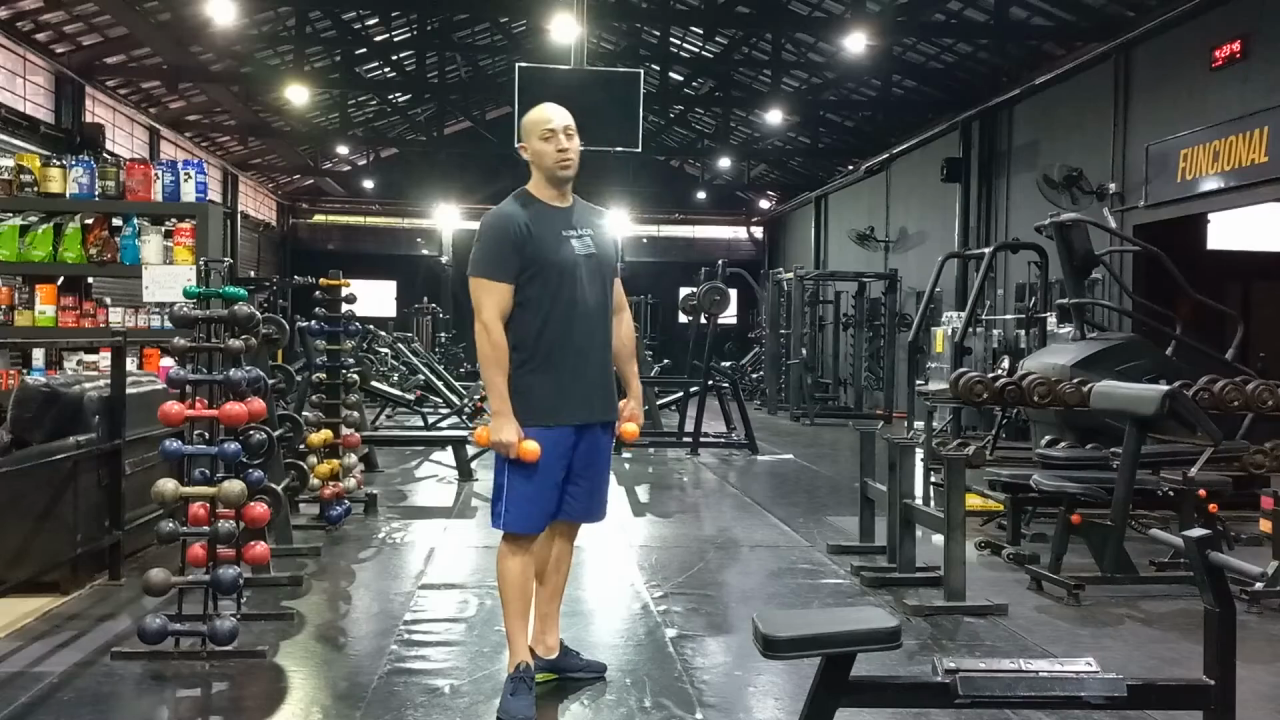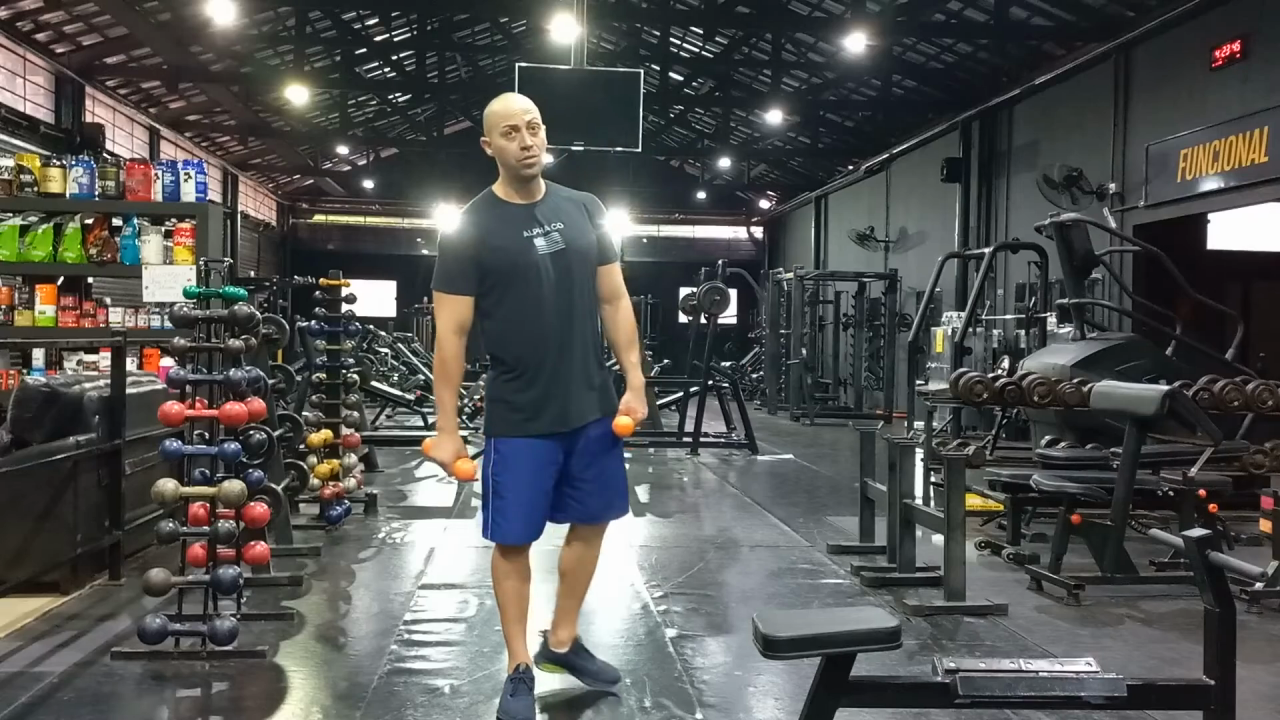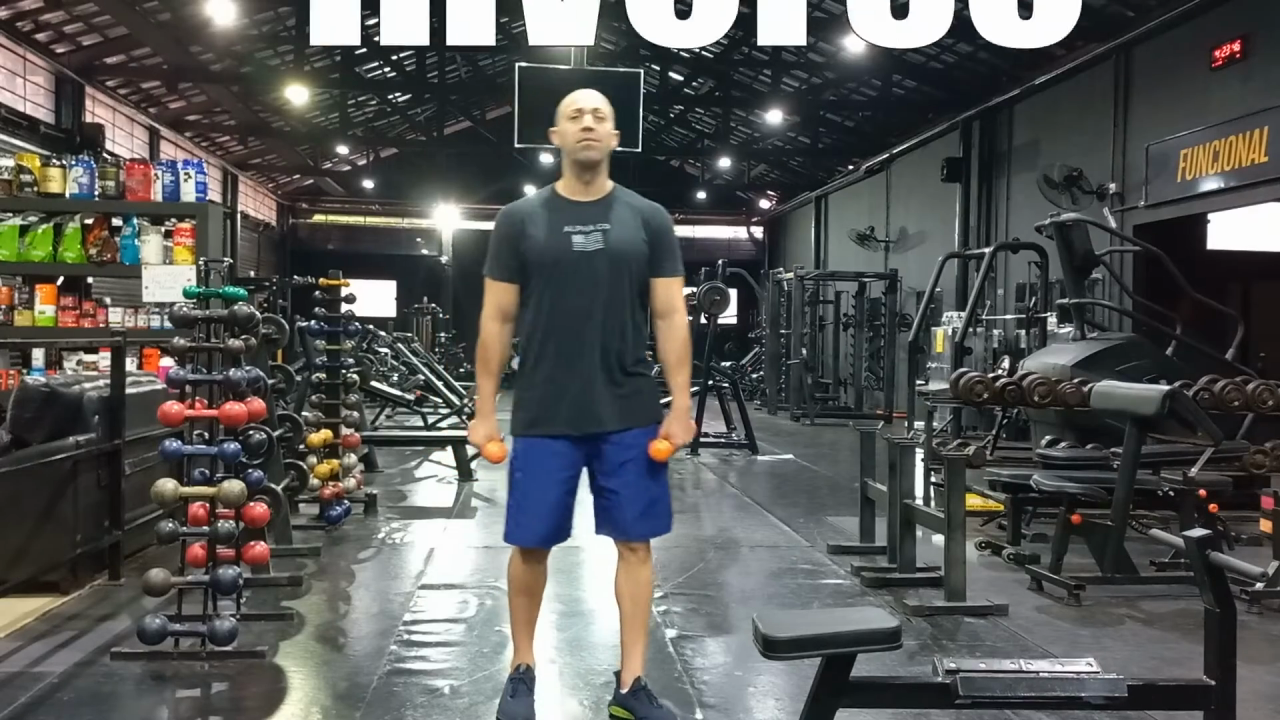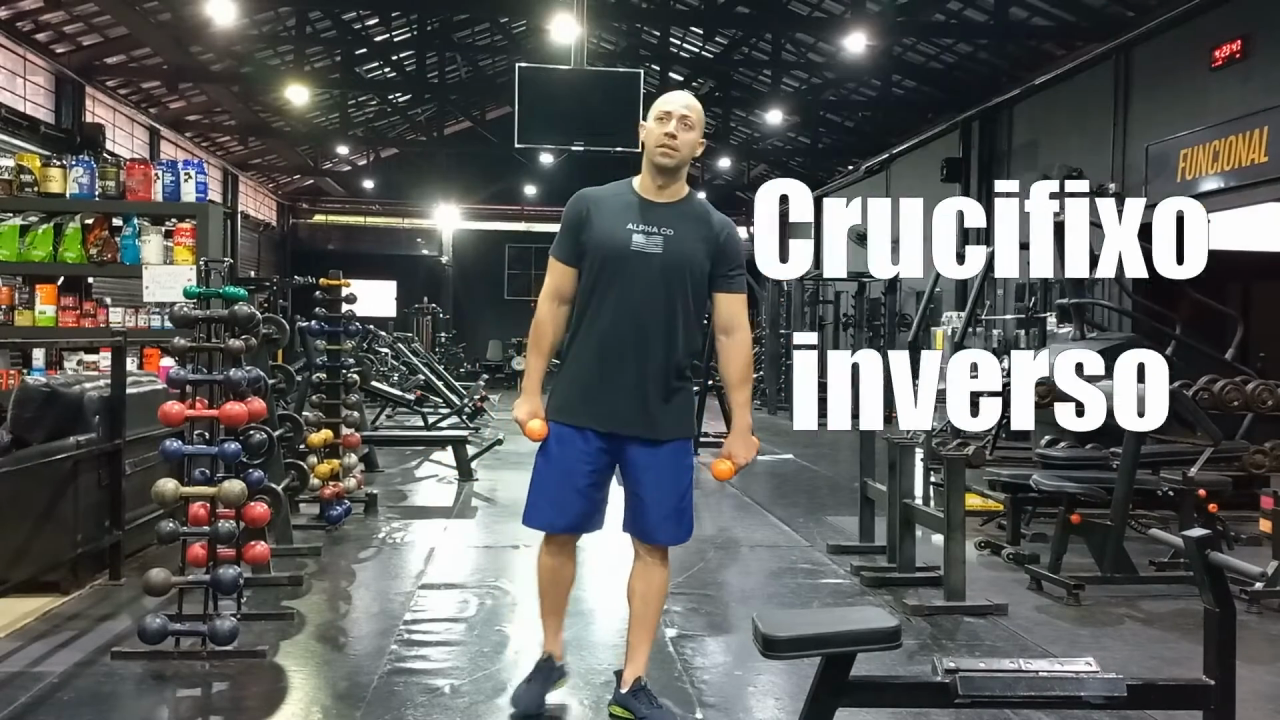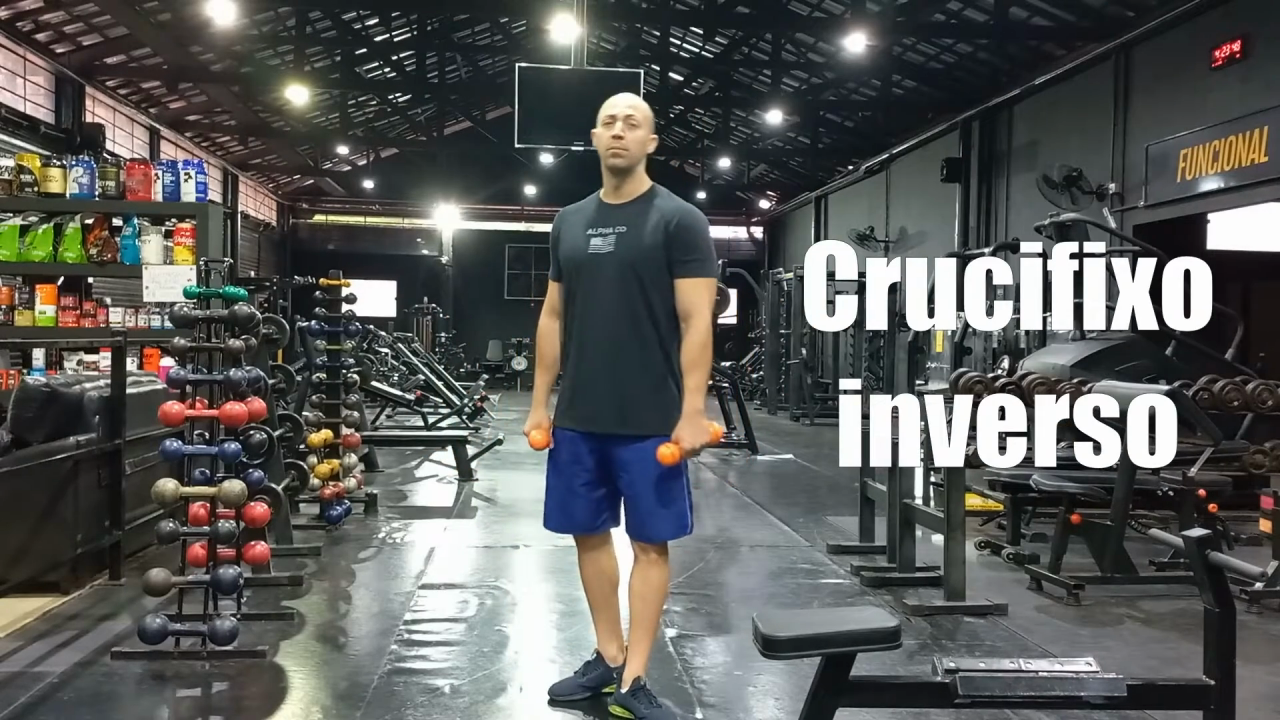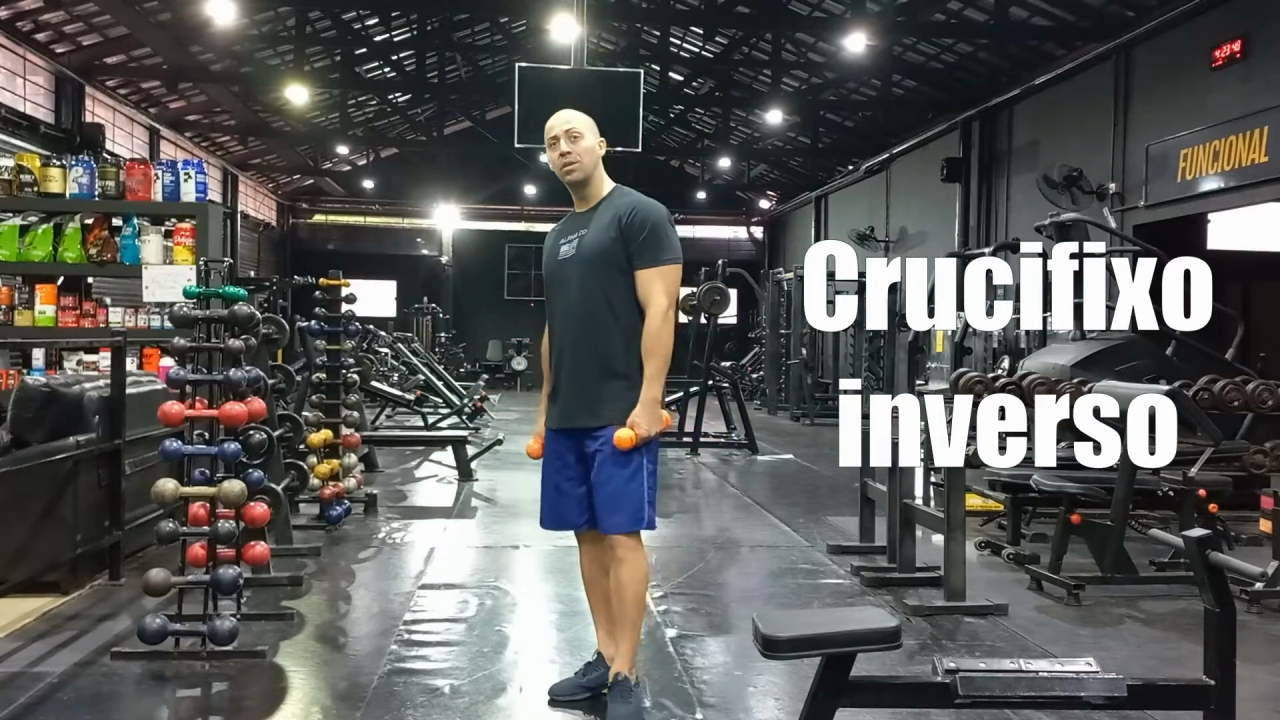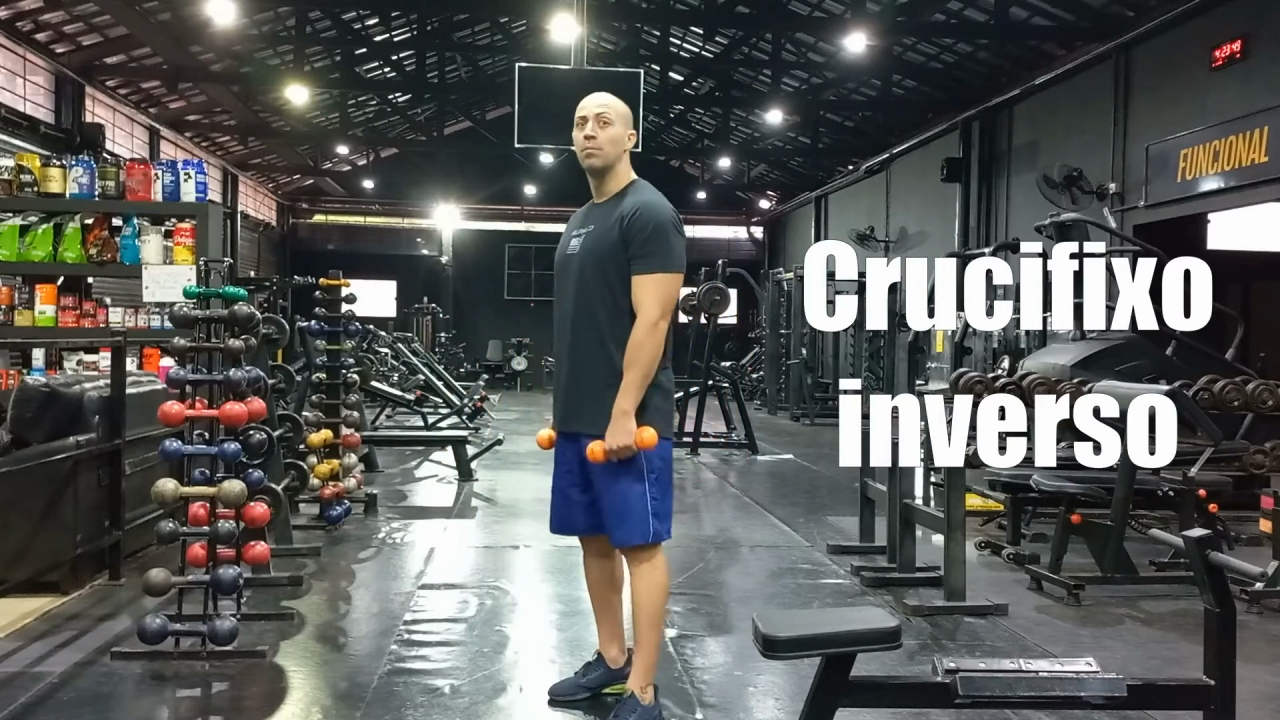
dt=0.7s
person 1, frame 1
left shoulder: (599, 223)
right shoulder: (506, 222)
left elbow: (618, 313)
right elbow: (490, 322)
left wrist: (632, 389)
right wrist: (502, 413)
left hip: (593, 408)
right hip: (535, 412)
left knee: (565, 525)
right knee: (521, 532)
left ankle: (549, 646)
right ankle: (520, 667)
person 1, frame 2
left shoulder: (584, 209)
right shoulder: (470, 231)
left elbow: (614, 299)
right elbow: (451, 333)
left wrist: (634, 382)
right wrist: (447, 427)
left hip: (591, 407)
right hip: (520, 417)
left knee: (591, 522)
right knee: (513, 540)
left ankle: (563, 639)
person 1, frame 3
left shoulder: (648, 218)
right shoulder: (520, 219)
left elbow: (670, 316)
right elbow: (497, 320)
left wrist: (680, 406)
right wrist: (485, 409)
left hip: (628, 413)
right hip: (543, 416)
left knee: (634, 540)
right knee: (530, 543)
person 1, frame 4
left shoulder: (717, 231)
right shoulder: (590, 207)
left elbow: (733, 331)
right elbow: (554, 301)
left wrist: (741, 425)
right wrist: (531, 388)
left hip: (662, 419)
right hip: (579, 409)
left knee: (653, 545)
right knee: (559, 532)
right ankle: (550, 656)
person 1, frame 5
left shoulder: (679, 220)
right shoulder: (570, 221)
left elbow: (696, 321)
right elbow: (554, 317)
left wrist: (694, 411)
right wrist: (540, 401)
left hip: (649, 419)
right hip: (579, 416)
left knee: (649, 542)
right knee: (589, 533)
right ankle: (608, 657)
person 1, frame 6
left shoulder: (640, 214)
right shoulder: (557, 236)
left elbow: (660, 311)
left wrist: (650, 400)
right wrist: (545, 408)
left hip: (621, 410)
right hip: (568, 414)
left knee: (621, 534)
right knee: (587, 533)
right ankle: (605, 658)
person 1, frame 7
left shoulder: (648, 213)
right shoulder: (579, 221)
left elbow: (651, 320)
left wrist: (625, 413)
right wrist: (562, 407)
left hip: (626, 416)
right hip: (578, 416)
left knee: (639, 544)
right knee: (593, 538)
right ankle: (612, 658)
